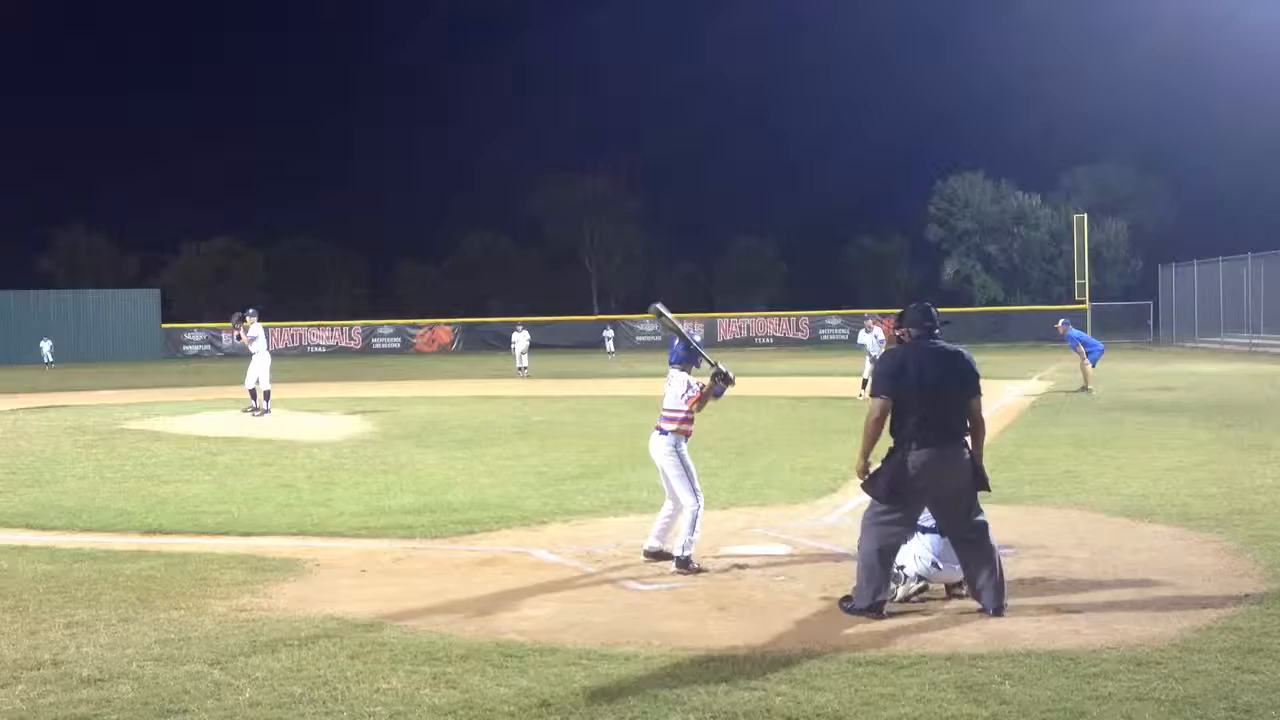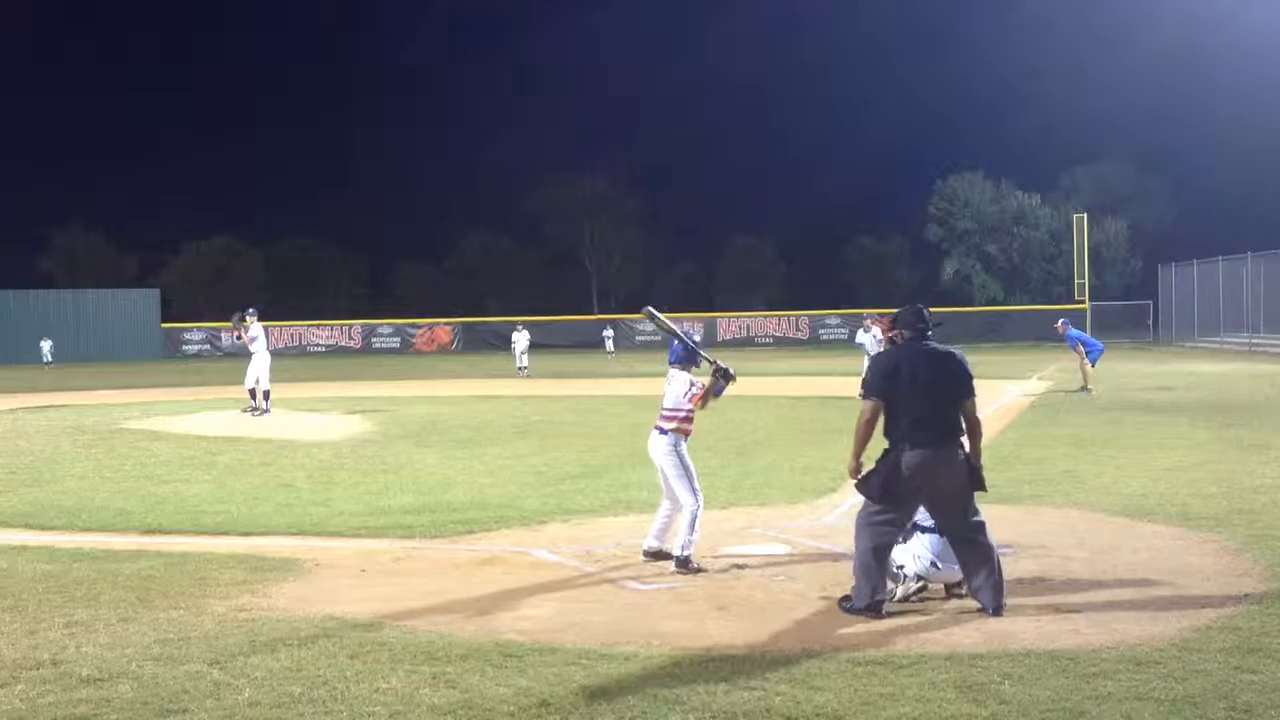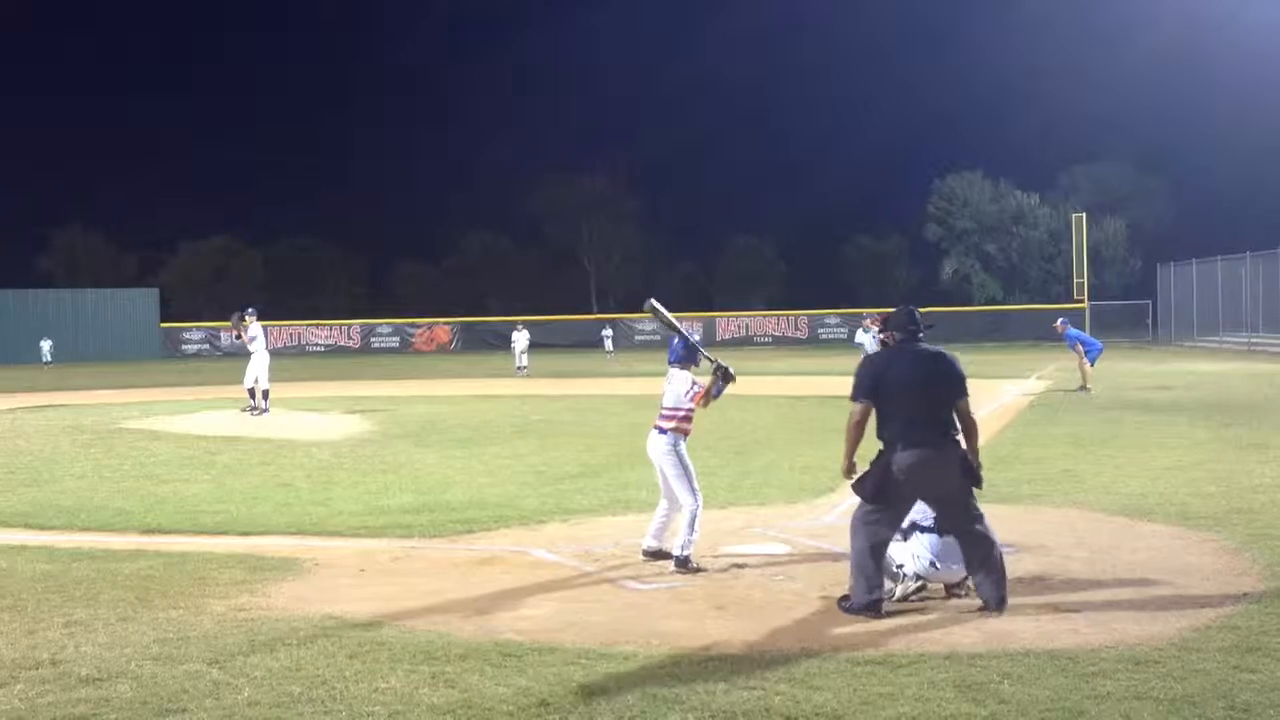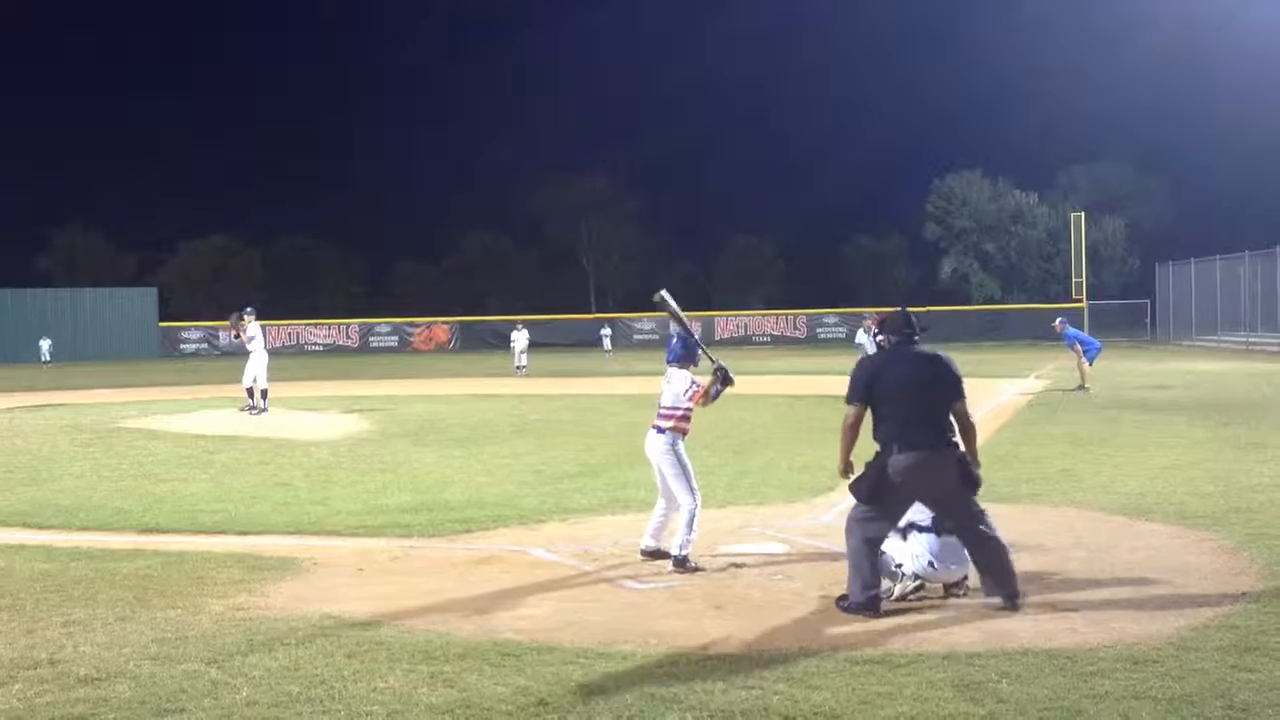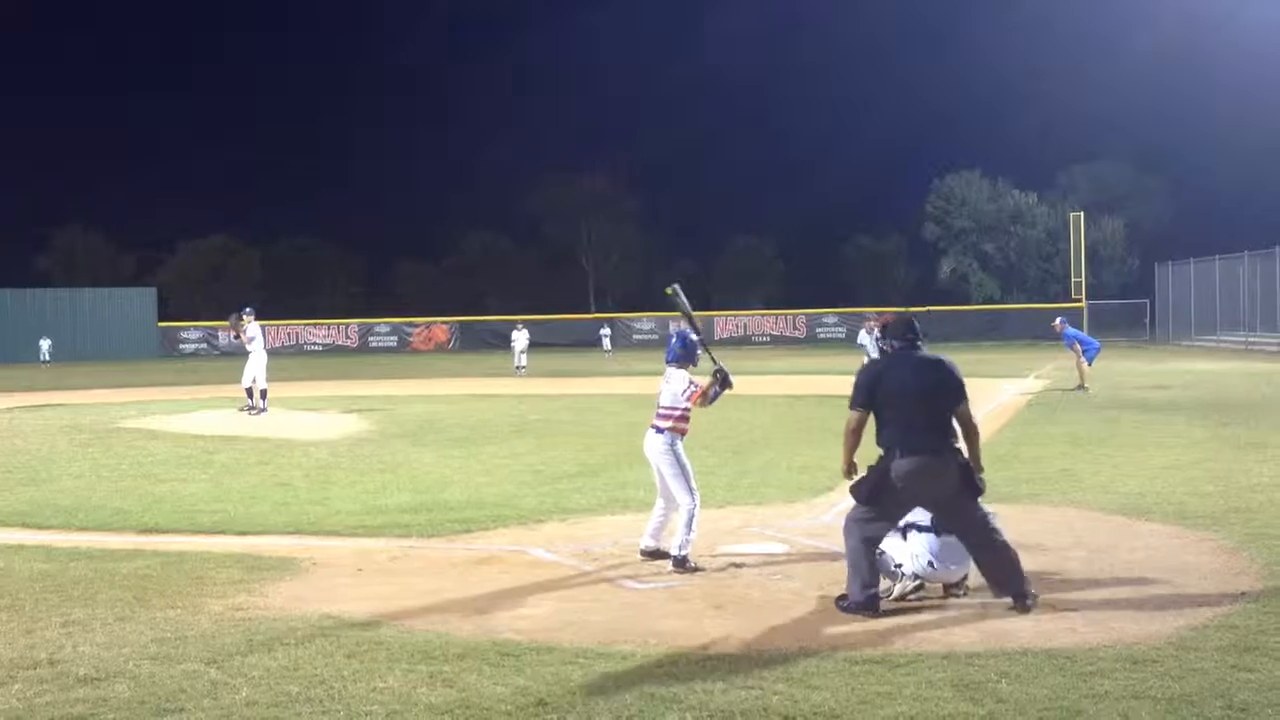
dt=0.1s
person 1, frame 1
left shoulder: (894, 359)
right shoulder: (961, 359)
left elbow: (878, 414)
right elbow: (976, 417)
left wrist: (863, 457)
right wrist: (976, 457)
left hip: (912, 458)
right hip: (955, 457)
left knee: (880, 526)
right knee: (971, 529)
left ankle: (868, 601)
right ankle: (993, 600)
person 1, frame 2
left shoulder: (887, 361)
right shoulder: (953, 360)
left elbow: (869, 415)
right elbow: (971, 417)
left wrist: (855, 457)
right wrist: (975, 457)
left hip: (906, 459)
right hip: (950, 458)
left knee: (874, 525)
right knee: (968, 529)
left ankle: (866, 600)
right ankle: (993, 600)
person 1, frame 3
left shoulder: (876, 363)
right shoulder: (944, 361)
left elbow: (858, 417)
right elbow: (965, 416)
left wrist: (847, 458)
right wrist: (973, 455)
left hip: (901, 461)
right hip: (945, 458)
left knee: (868, 527)
right knee: (970, 525)
left ankle: (865, 600)
right ankle: (996, 596)
person 1, frame 4
left shoulder: (870, 366)
right shoulder: (940, 363)
left elbow: (852, 420)
right elbow: (963, 417)
left wrist: (844, 459)
right wrist: (972, 456)
left hip: (897, 463)
right hip: (943, 460)
left knee: (863, 526)
right knee: (973, 525)
left ankle: (863, 598)
right ankle: (1008, 592)
person 1, frame 5
left shoulder: (873, 371)
right shoulder: (942, 368)
left elbow: (854, 426)
right elbow: (966, 421)
left wrist: (847, 460)
right wrist: (975, 460)
left hip: (899, 467)
right hip: (945, 465)
left knee: (859, 527)
right knee: (980, 529)
left ankle: (863, 598)
right ankle: (1020, 593)
person 2, frame 1
left shoulder: (677, 376)
right shoulder: (682, 378)
left elbow: (709, 395)
right elbow: (697, 406)
left wrist: (722, 382)
right wrist: (713, 381)
left hip: (661, 441)
right hip: (671, 444)
left knee: (676, 499)
right knee: (693, 501)
left ankle: (653, 547)
right ankle: (682, 558)
person 2, frame 2
left shoulder: (677, 375)
right shoulder: (682, 377)
left elbow: (710, 394)
right elbow: (700, 403)
left wrist: (723, 380)
right wrist: (714, 378)
left hip: (660, 440)
right hip: (670, 443)
left knee: (673, 499)
right knee: (693, 501)
left ankle: (652, 547)
right ankle: (682, 558)
person 2, frame 3
left shoulder: (676, 375)
right shoulder: (682, 376)
left elbow: (703, 397)
right elbow: (703, 401)
left wrist: (721, 381)
right wrist: (715, 377)
left hip: (659, 440)
right hip: (669, 443)
left knee: (671, 499)
right knee: (692, 501)
left ankle: (651, 547)
right ankle: (682, 558)
person 2, frame 4
left shoulder: (674, 374)
right shoulder: (681, 376)
left elbow: (704, 397)
right elbow: (702, 400)
left wrist: (721, 384)
right wrist: (715, 377)
left hip: (657, 440)
right hip: (668, 443)
left knee: (668, 498)
right knee: (690, 500)
left ankle: (649, 547)
right ankle: (680, 557)
person 2, frame 5
left shoulder: (673, 374)
right shoulder: (680, 376)
left elbow: (703, 399)
right elbow: (700, 401)
left wrist: (719, 386)
right wrist: (714, 379)
left hip: (656, 439)
right hip: (666, 442)
left knee: (667, 498)
right knee: (689, 500)
left ankle: (649, 546)
right ankle: (680, 557)
